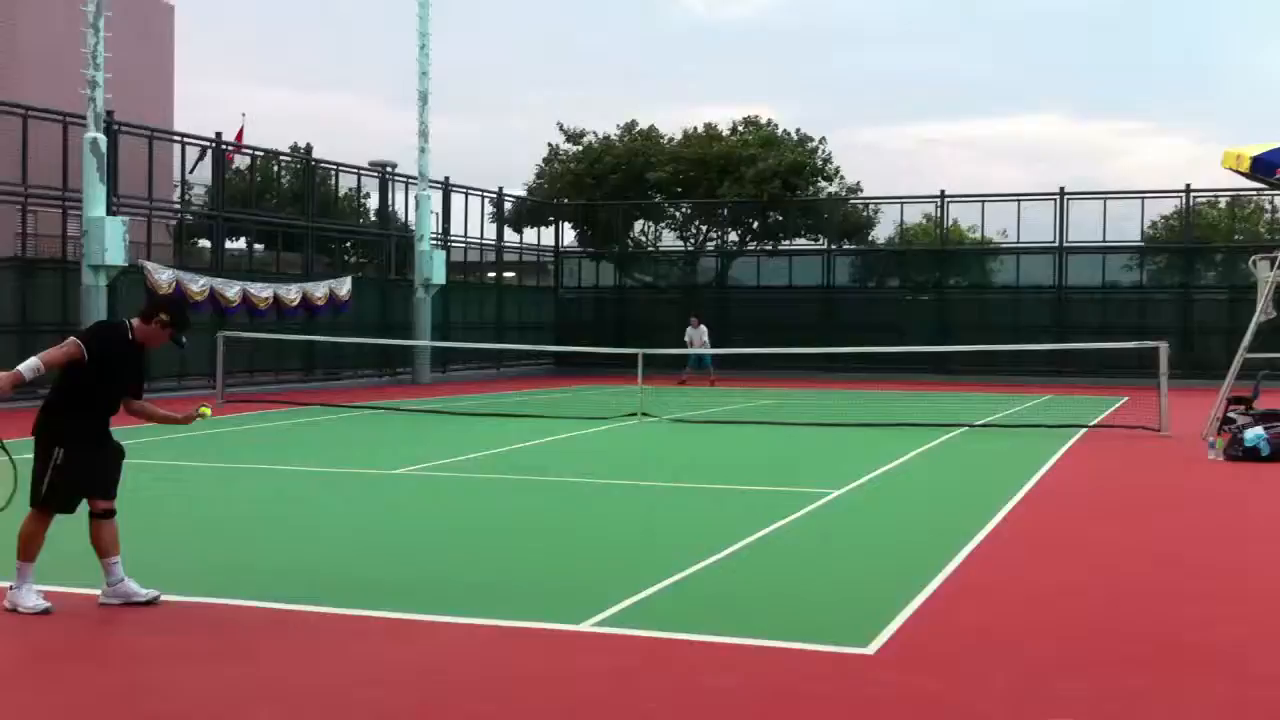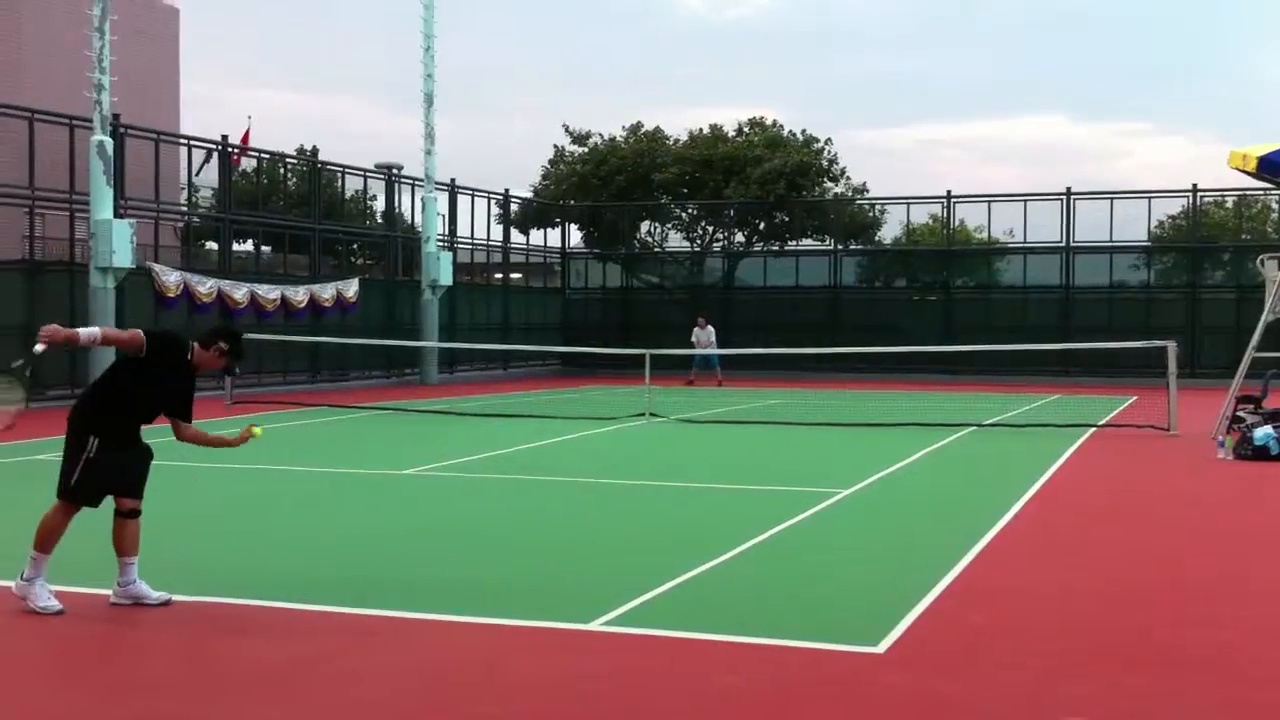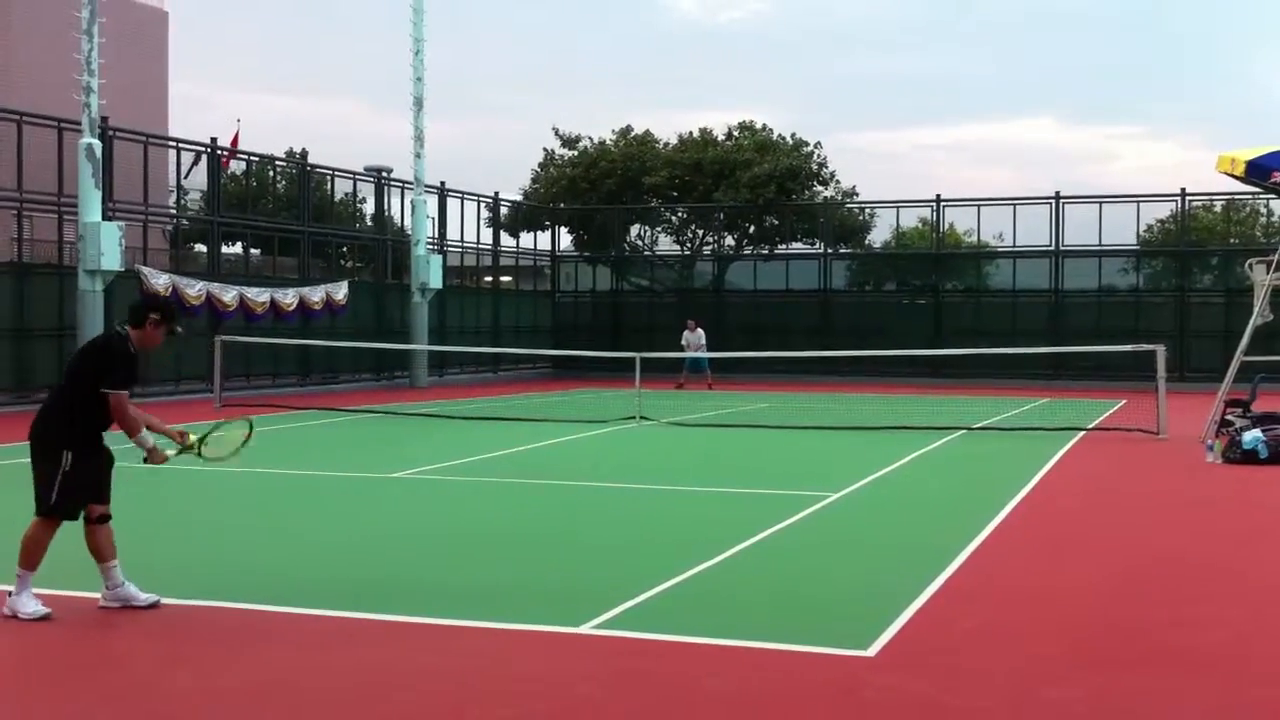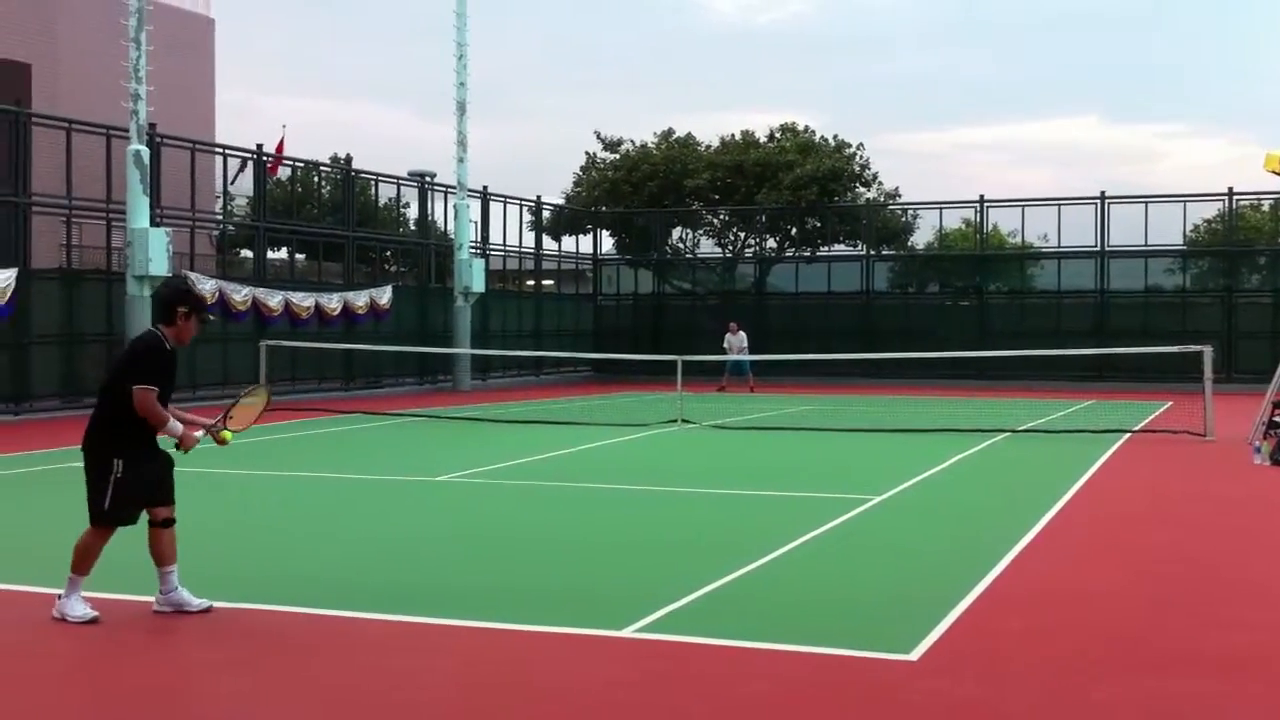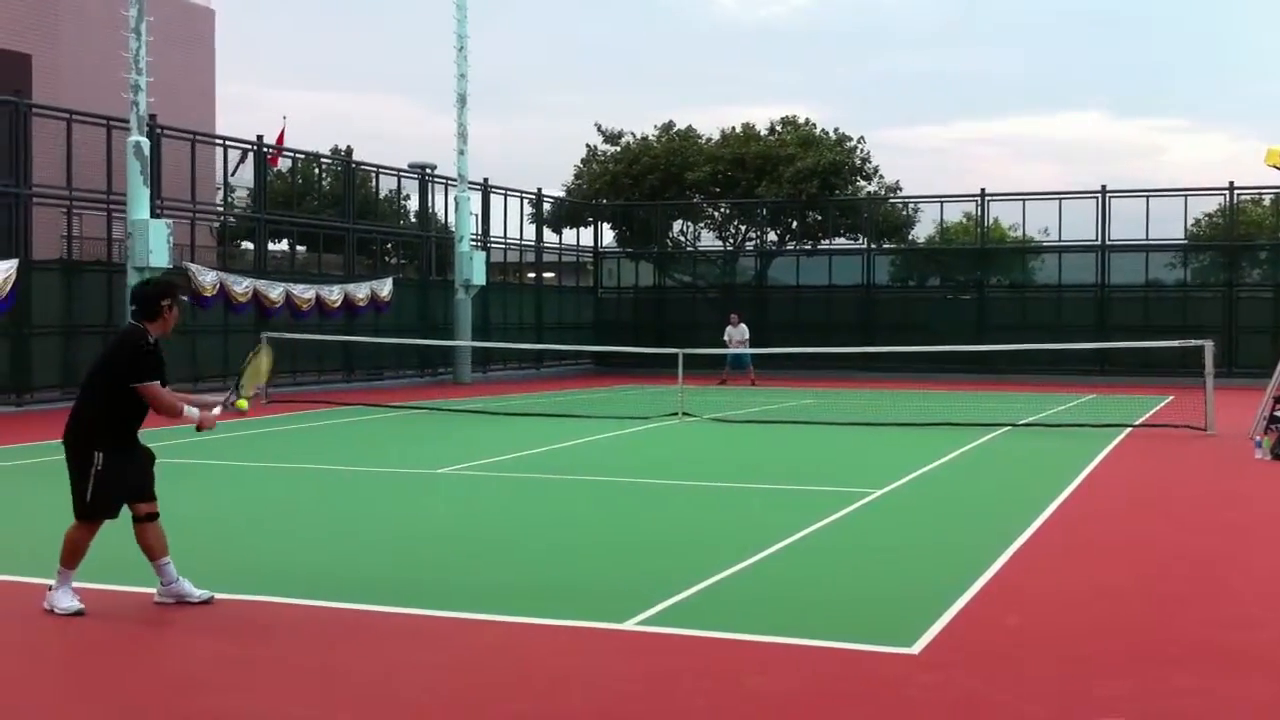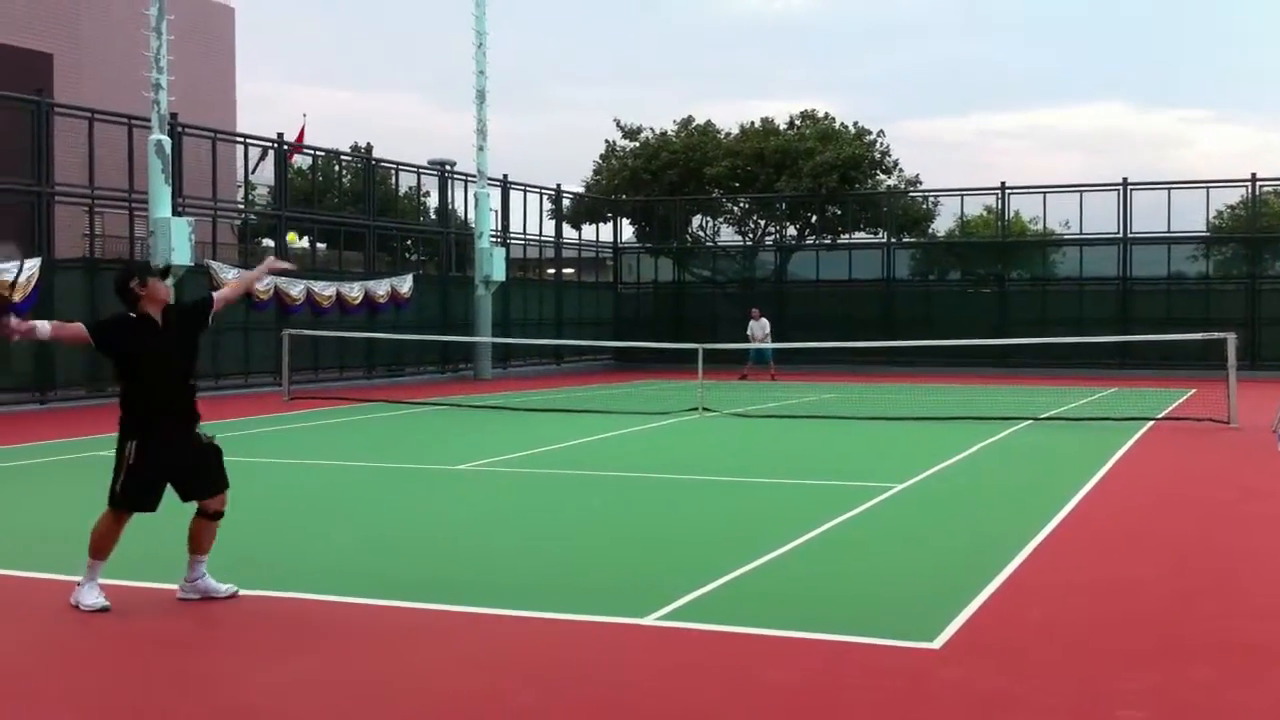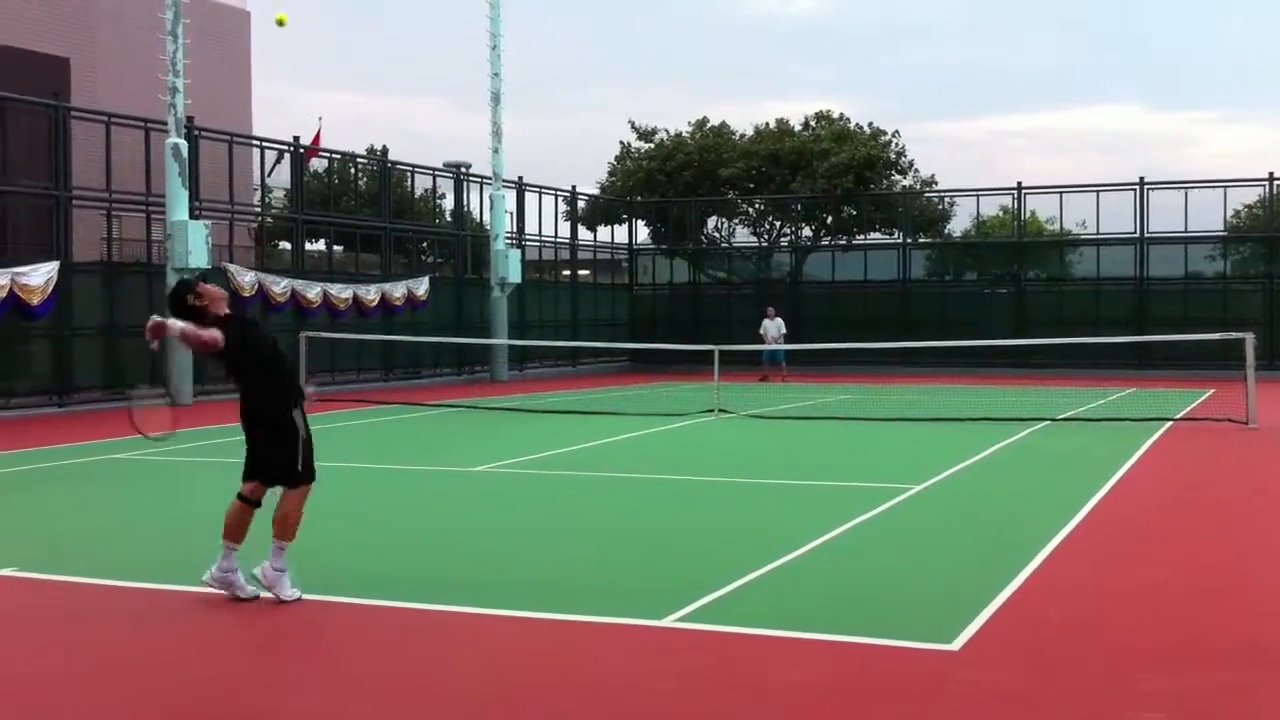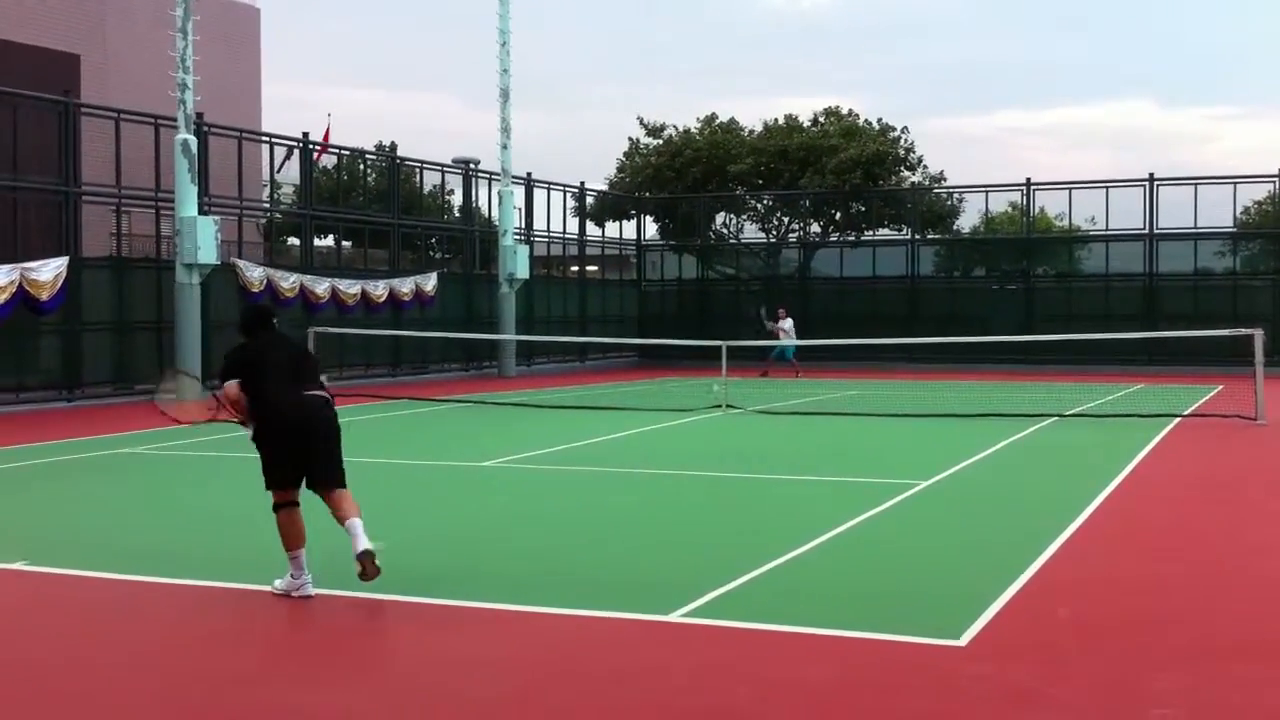
dt=0.7s
person 1, frame 1
left shoulder: (135, 355)
right shoulder: (107, 334)
left elbow: (132, 405)
right elbow: (64, 352)
left wrist: (179, 419)
left hip: (95, 436)
right hip: (60, 432)
left knee: (104, 506)
right knee: (45, 508)
left ankle: (115, 583)
person 1, frame 2
left shoulder: (185, 379)
right shoulder: (170, 346)
left elbow: (183, 431)
right elbow: (119, 336)
left wrist: (231, 441)
right wrist: (71, 335)
left hip: (126, 436)
right hip: (93, 427)
left knee: (130, 505)
right knee: (68, 503)
left ankle: (127, 584)
right ankle: (31, 580)
person 1, frame 3
left shoulder: (121, 349)
right shoulder: (116, 350)
left elbow: (124, 408)
right elbow: (120, 411)
left wrist: (167, 430)
right wrist: (150, 447)
left hip: (84, 440)
right hip: (59, 439)
left knee: (98, 512)
right knee: (51, 516)
left ankle: (115, 588)
right ankle: (19, 594)
person 1, frame 4
left shoulder: (162, 350)
right shoulder: (150, 348)
right elbow: (144, 405)
left wrist: (200, 422)
right wrist: (180, 432)
left hip: (141, 447)
right hip: (112, 448)
left knee: (164, 515)
right knee: (104, 524)
left ankle: (169, 593)
right ankle: (69, 598)
person 1, frame 5
left shoulder: (146, 345)
right shoulder: (134, 345)
left elbow: (162, 395)
right elbow: (157, 402)
left wrist: (211, 401)
right wrist: (198, 417)
left hip: (122, 441)
right hip: (93, 442)
left knee: (147, 510)
right knee: (91, 517)
left ankle: (171, 584)
right ankle: (59, 589)
person 1, frame 6
left shoulder: (182, 317)
right shoulder: (120, 327)
left elbow: (227, 293)
right elbow: (70, 332)
left wrist: (265, 267)
left hip: (184, 431)
right hip: (143, 436)
left knee: (214, 500)
right knee: (120, 510)
left ankle: (195, 580)
right ankle: (87, 584)
person 1, frame 7
left shoulder: (235, 324)
right shoulder: (222, 327)
right elbow: (207, 339)
left hip: (258, 412)
right hip: (280, 410)
left knee: (254, 487)
right knee: (296, 487)
left ankle: (224, 569)
right ankle: (275, 571)
person 1, frame 8
left shoulder: (237, 356)
right shoulder: (299, 349)
left elbow: (231, 395)
left wrist: (253, 420)
left hip: (276, 420)
right hip: (318, 410)
left knee: (284, 497)
right knee: (333, 490)
left ankle: (299, 577)
right ankle: (361, 542)
